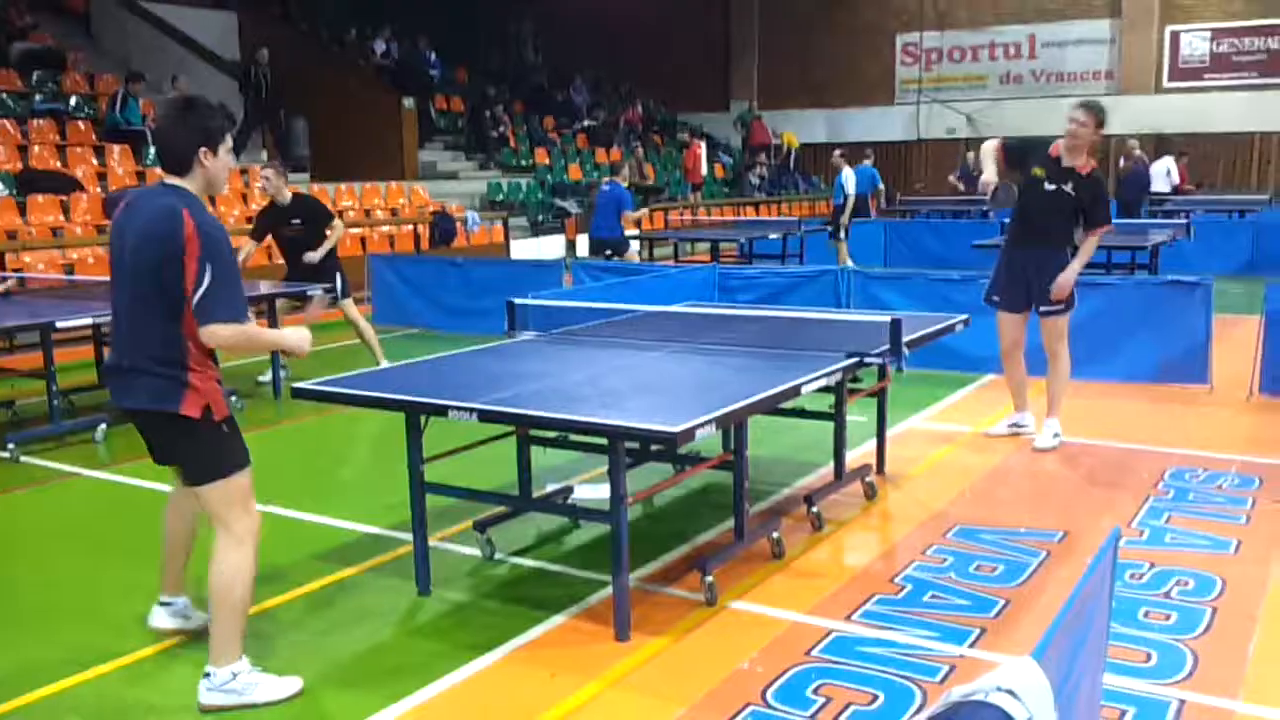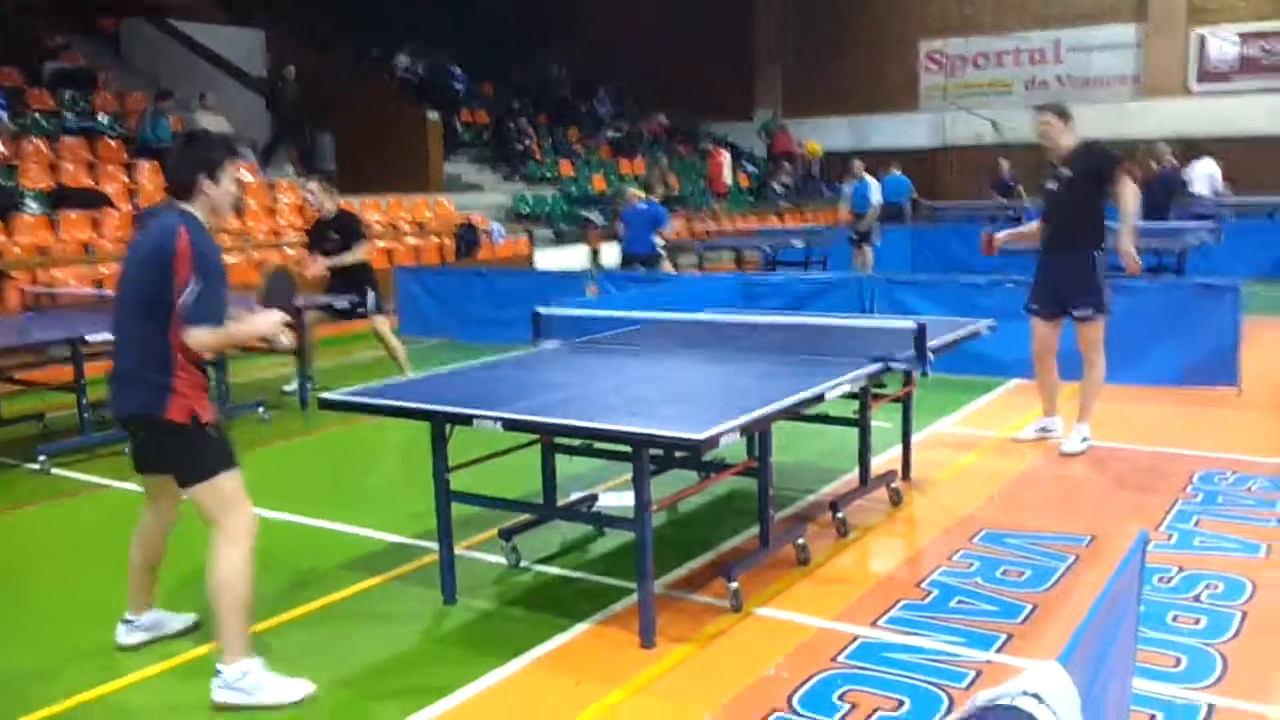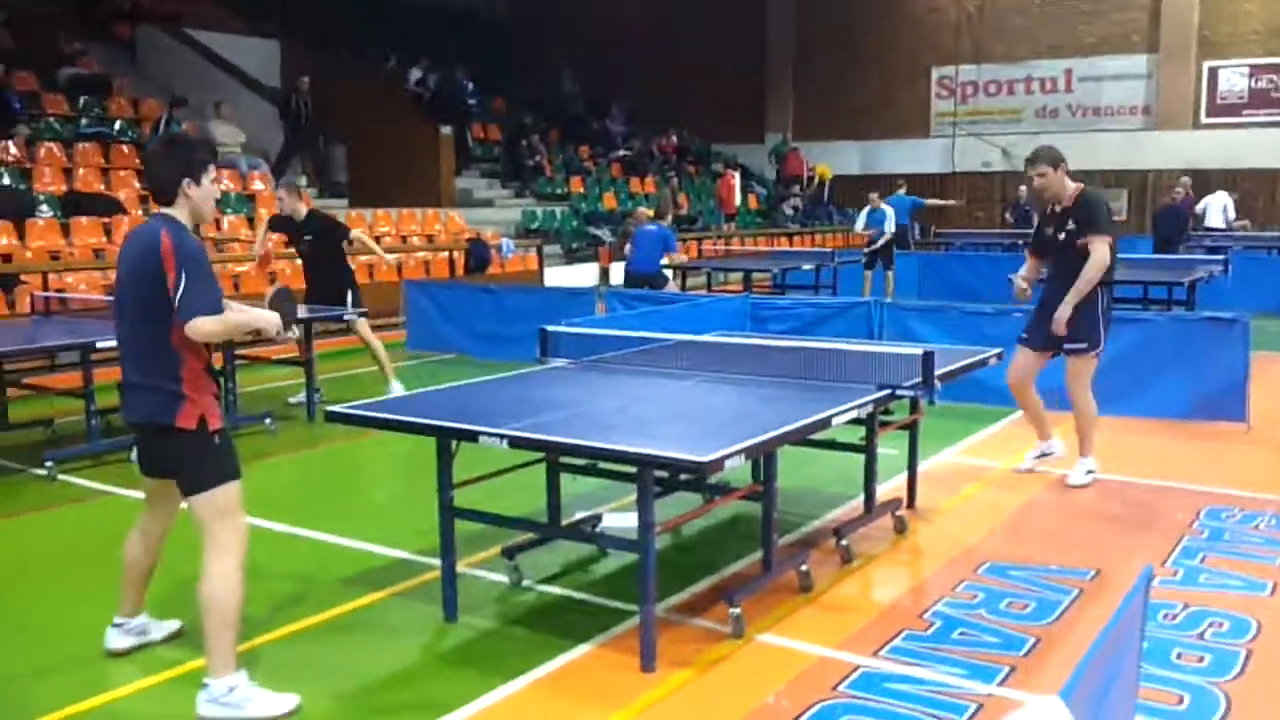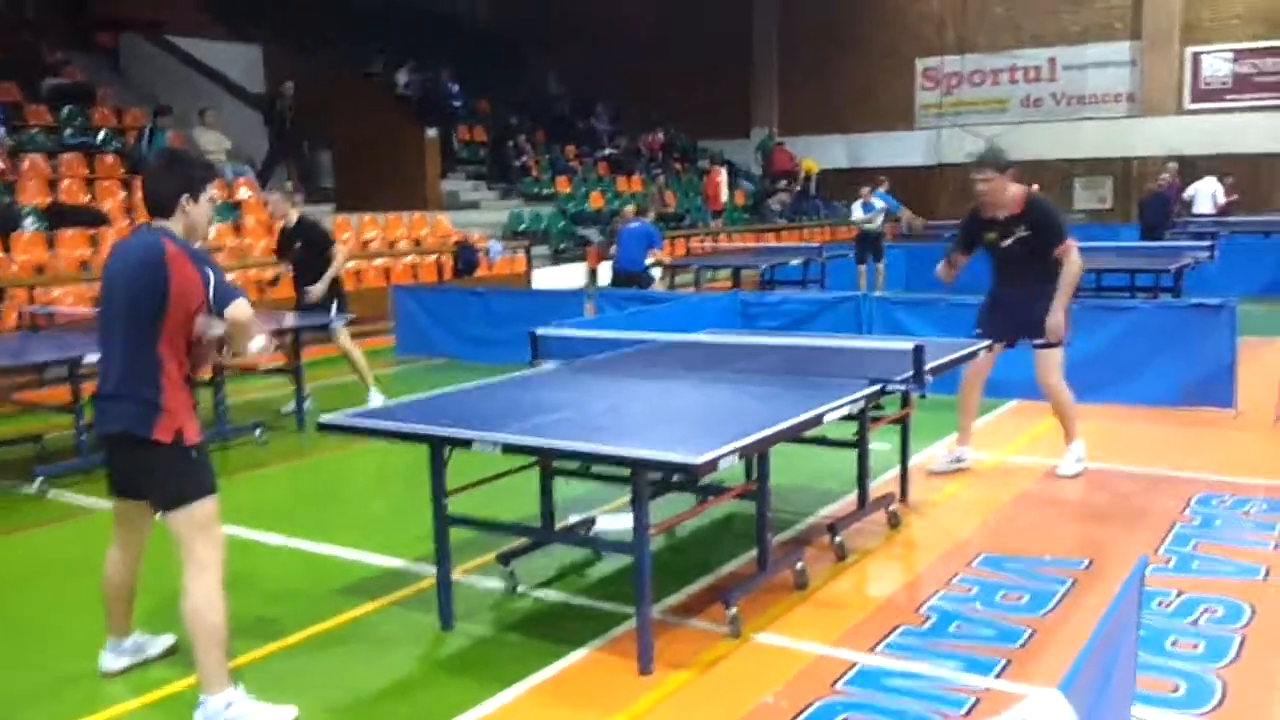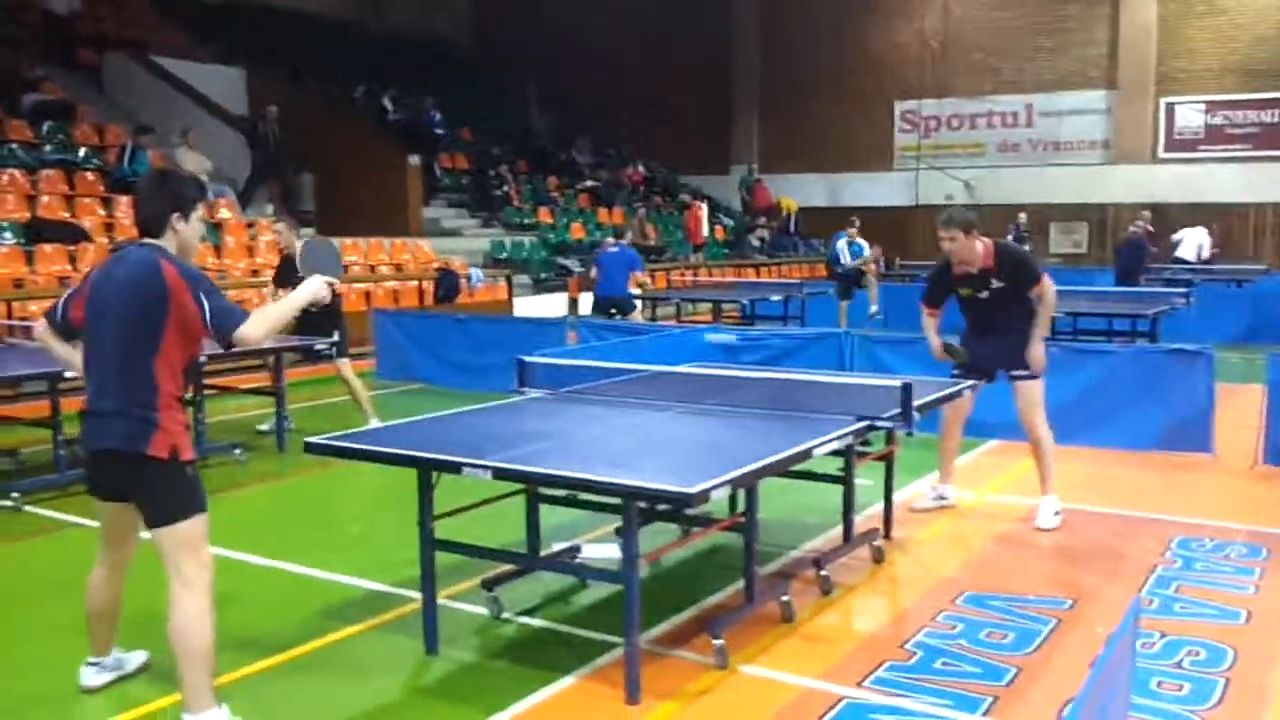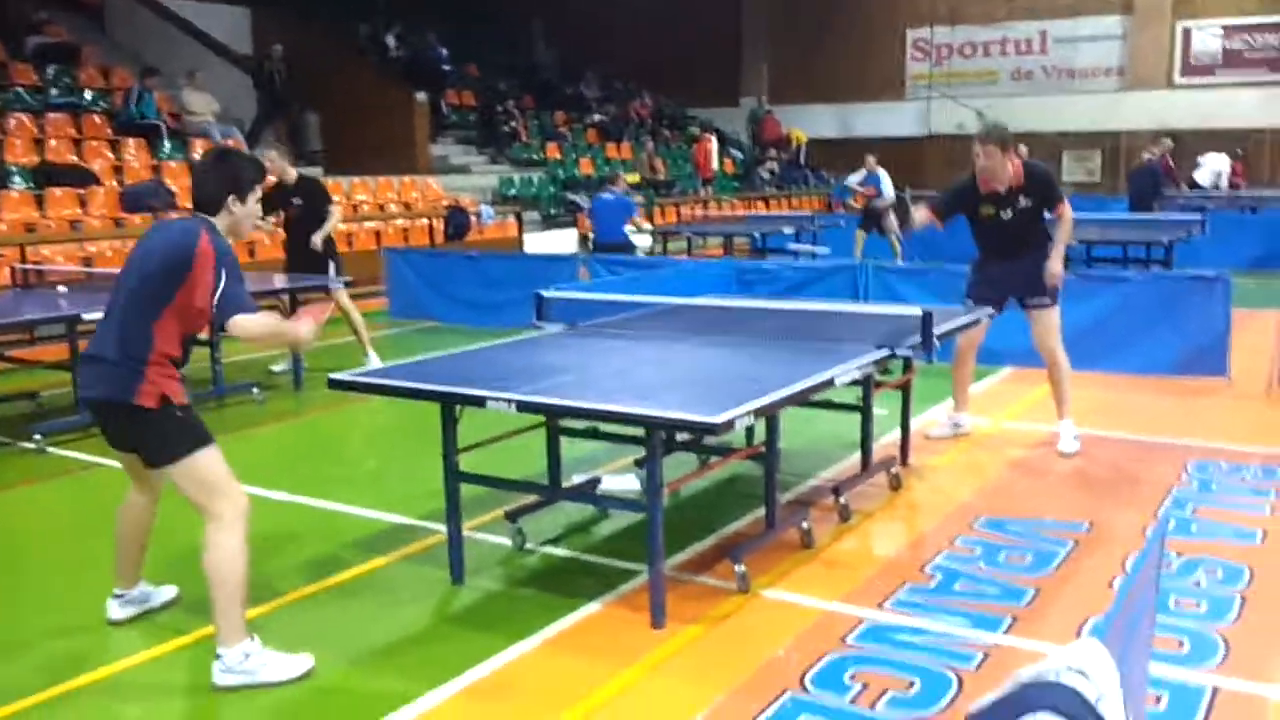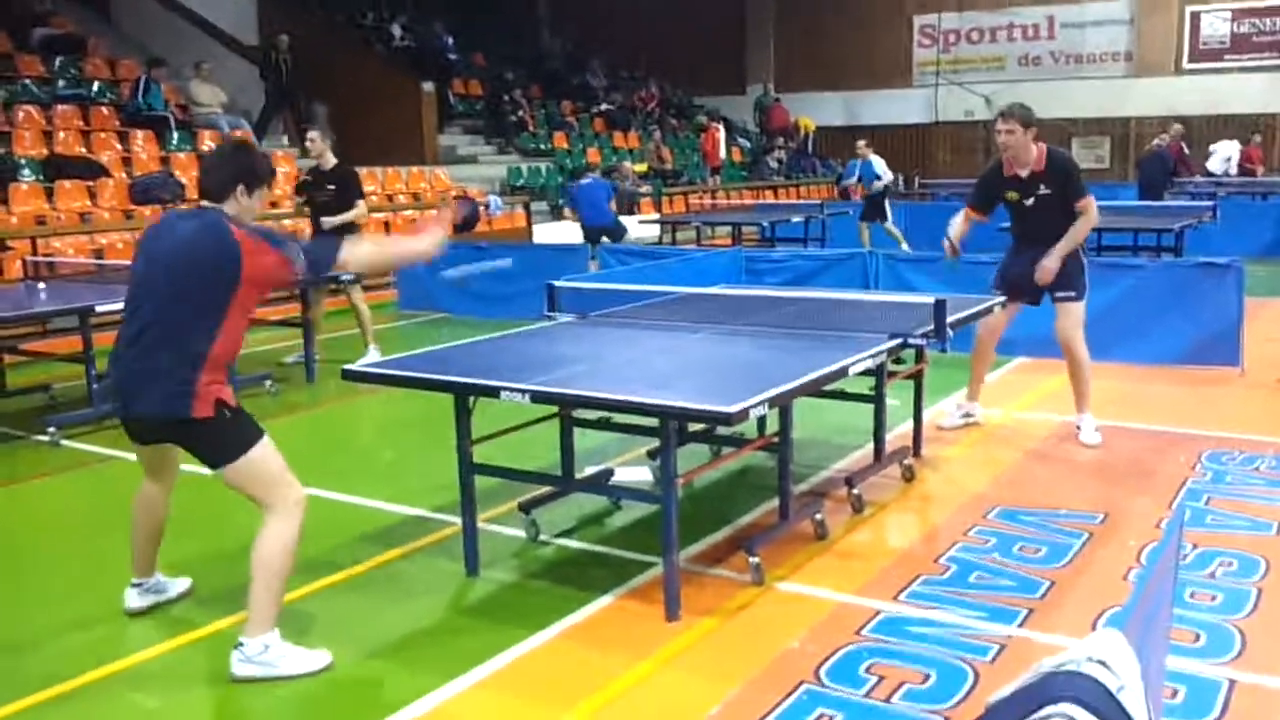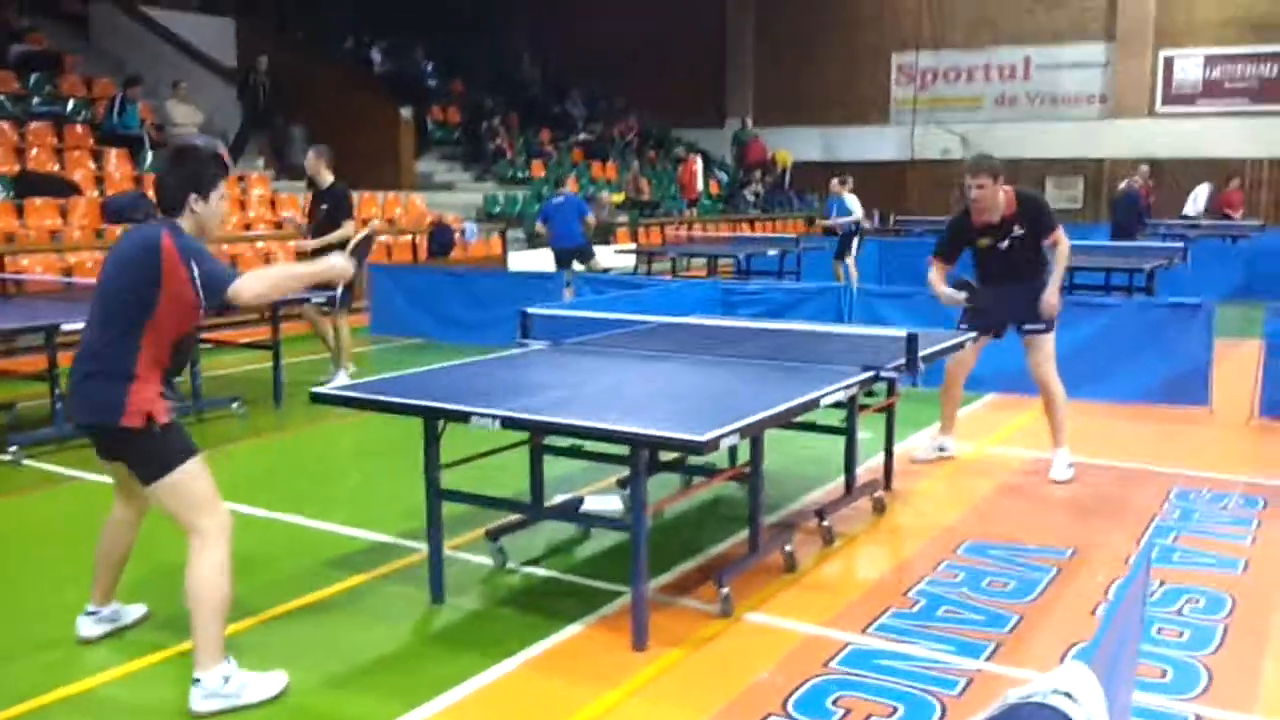
dt=0.4s
person 1, frame 1
left shoulder: (131, 206)
right shoulder: (199, 226)
right elbow: (218, 332)
left wrist: (232, 312)
right wrist: (285, 338)
left hip: (135, 382)
right hip: (183, 391)
left knee: (192, 486)
right knee: (238, 523)
left ankle: (173, 603)
right ankle: (225, 675)
person 1, frame 2
left shoulder: (152, 230)
right shoulder: (193, 241)
right elbow: (200, 337)
left wrist: (239, 324)
right wrist: (256, 328)
left hip: (139, 395)
right hip: (174, 400)
left knee: (161, 505)
right knee: (235, 523)
left ankle: (139, 617)
right ankle: (236, 672)
person 1, frame 3
left shoulder: (141, 238)
right shoulder: (179, 243)
right elbow: (202, 328)
left wrist: (240, 314)
right wrist: (254, 318)
left hip: (147, 402)
right hip: (183, 407)
left knee: (157, 510)
right knee: (227, 536)
left ankle: (127, 623)
person 1, frame 4
left shoulder: (127, 250)
right shoulder: (178, 253)
right elbow: (237, 313)
left wrist: (209, 344)
right wrist: (245, 340)
left hip: (117, 414)
right hip: (160, 421)
left knee: (128, 531)
right knee: (204, 554)
left ankle: (119, 644)
person 1, frame 5
left shoulder: (106, 272)
right shoulder: (174, 274)
left elbow: (48, 331)
right elbow: (247, 332)
right wrist: (302, 296)
left hip: (103, 433)
right hip: (152, 440)
left knee: (113, 551)
right knee: (192, 575)
left ankle: (100, 659)
person 1, frame 6
left shoulder: (166, 232)
right shoulder: (209, 244)
right elbow: (243, 324)
right wrist: (293, 331)
left hip: (103, 378)
right hip: (142, 388)
left knee: (145, 483)
right knee: (227, 507)
left ankle: (126, 593)
right ankle: (235, 654)
person 1, frame 7
left shoulder: (162, 230)
right shoulder: (242, 241)
right elbow: (343, 256)
right wrist: (419, 244)
left hip: (130, 389)
right hip: (190, 397)
left knee: (157, 476)
right knee: (285, 503)
left ankle: (143, 584)
right ankle: (258, 646)
person 1, frame 8
left shoulder: (143, 238)
right shoulder: (171, 245)
right elbow: (242, 290)
right wrist: (324, 267)
left hip: (96, 395)
right hip: (128, 404)
left knee: (132, 498)
right knee: (210, 524)
left ankle: (98, 611)
person 2, frame 1
left shoulder: (1093, 183)
right shoulder: (1035, 150)
left elbow: (1093, 235)
right elbow: (991, 147)
left wrist: (1072, 271)
right wrist: (989, 172)
left hip: (1053, 263)
right hip: (1014, 258)
left knee: (1055, 347)
right knee: (1009, 346)
left ankle: (1052, 423)
right ankle: (1021, 416)
person 2, frame 2
left shoulder: (1092, 154)
right shoulder: (1053, 172)
left elbow: (1128, 189)
left wrist: (1125, 238)
right wrist: (1007, 235)
left hip: (1084, 262)
right hip: (1050, 264)
left knee: (1091, 351)
right knee: (1041, 350)
left ankle: (1082, 427)
right ankle: (1050, 420)
person 2, frame 3
left shoulder: (1090, 204)
right shoulder: (1047, 216)
left elbow: (1100, 258)
right elbow: (1035, 260)
left wrist: (1068, 304)
right wrist: (1022, 279)
left hip: (1085, 304)
right hip: (1050, 301)
left knee: (1077, 388)
right knee: (1017, 378)
left ankle: (1087, 460)
right ankle: (1047, 442)
person 2, frame 4
left shoulder: (1039, 209)
right shoulder: (977, 217)
left elbow: (1072, 260)
right elbow: (957, 258)
left wrist: (1057, 310)
right wrist: (947, 268)
left hip: (1043, 298)
right hip: (1002, 298)
left knee: (1049, 380)
right knee: (972, 373)
left ankle: (1074, 445)
right ankle: (961, 450)
person 2, frame 5
left shoulder: (1010, 256)
right shoulder: (943, 272)
left elbow: (1047, 293)
right elbow: (929, 312)
left wrist: (1037, 342)
right wrist: (934, 341)
left hip: (1019, 338)
right hip: (977, 340)
left knee: (1033, 419)
right knee: (952, 413)
left ankle: (1049, 499)
right ankle: (944, 488)
person 2, frame 6
left shoulder: (1037, 177)
right shoulder: (966, 189)
left elbow: (1064, 215)
right elbow: (928, 214)
left wrist: (1056, 257)
left hip: (1034, 265)
right hip: (990, 268)
left knee: (1049, 345)
right knee: (965, 343)
left ankle: (1066, 424)
right ankle: (959, 416)
person 2, frame 7
left shoulder: (1061, 164)
right shoulder: (996, 175)
left elbow: (1089, 214)
right elbow: (969, 214)
left wrist: (1056, 255)
right wrist: (953, 236)
left hip: (1063, 256)
right hip: (1021, 255)
left knee: (1070, 338)
right knee: (985, 331)
left ankle: (1085, 418)
right ankle: (970, 406)
person 2, frame 8
left shoulder: (1030, 204)
right shoulder: (961, 223)
left elbow: (1060, 243)
right elbow: (938, 268)
left wrist: (1053, 288)
right wrist: (943, 291)
left hip: (1032, 291)
right hip: (986, 295)
left knee: (1043, 372)
right knee: (955, 367)
left ankle: (1061, 453)
right ankle: (944, 440)
person 3, frame 1
left shoulder: (307, 203)
right shoulder: (267, 214)
left elbow: (338, 228)
right elbow: (253, 243)
left wrist: (320, 252)
right wrist: (240, 261)
left hip: (326, 268)
right hip: (297, 273)
left knee: (351, 315)
left ankle: (382, 362)
right ankle: (278, 366)
person 3, frame 2
left shoulder: (348, 220)
right shoulder: (317, 227)
left elbow: (362, 254)
right elbow: (313, 257)
left wrist: (328, 262)
left hip: (362, 284)
right hip: (336, 285)
left knee: (381, 330)
right knee: (305, 321)
left ankle: (408, 375)
person 3, frame 3
left shoulder: (322, 221)
right shoulder: (285, 221)
left elbow: (357, 236)
right elbow: (265, 226)
left wrist: (383, 255)
right wrist: (259, 246)
left hip: (342, 285)
right hip: (316, 289)
left knee: (363, 333)
left ankle: (393, 383)
right ankle: (313, 389)
person 3, frame 4
left shoulder: (311, 228)
right shoulder: (284, 235)
left elbow: (339, 255)
left wrist: (322, 284)
left hip: (328, 294)
right hip: (305, 298)
left knee: (343, 342)
left ankle: (374, 392)
person 3, frame 5
right shoulder: (285, 262)
right elbow: (276, 287)
left hip: (329, 322)
right hip: (305, 323)
left knee: (344, 370)
left ankle: (373, 421)
right ankle: (282, 416)
person 3, frame 6
left shoulder: (311, 185)
right shoulder: (275, 192)
left elbow: (336, 213)
left wrist: (320, 234)
left hip: (322, 253)
right hip: (296, 256)
left knee: (342, 301)
right knee: (286, 304)
left ankle: (370, 354)
person 3, frame 7
left shoulder: (346, 174)
right shoulder: (310, 176)
left elbow: (362, 210)
left wrist: (336, 220)
right wrist: (300, 194)
left knee: (354, 296)
right knee: (314, 296)
left ankle: (372, 348)
person 3, frame 8
left shoulder: (340, 193)
right shoulder: (317, 193)
left elbow: (349, 231)
left wrist: (315, 243)
right wrist: (303, 230)
left knee: (338, 318)
right knee: (310, 312)
left ankle: (343, 372)
right ankle: (341, 363)
